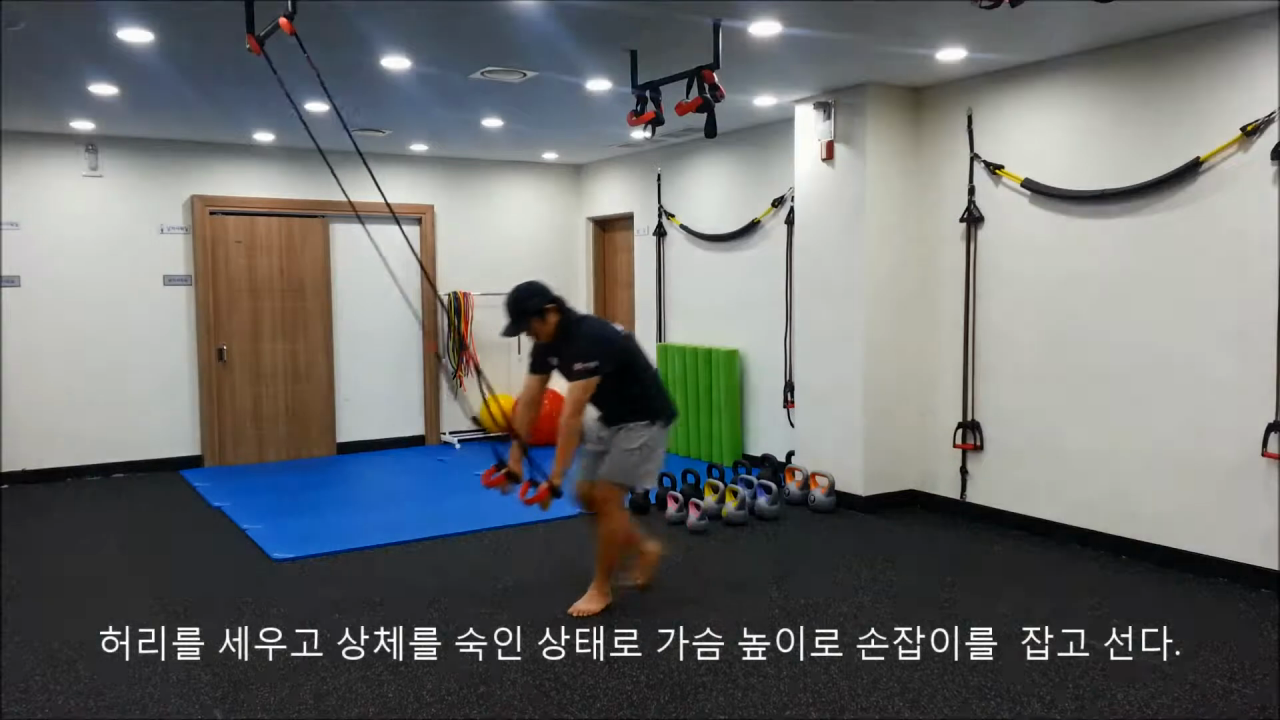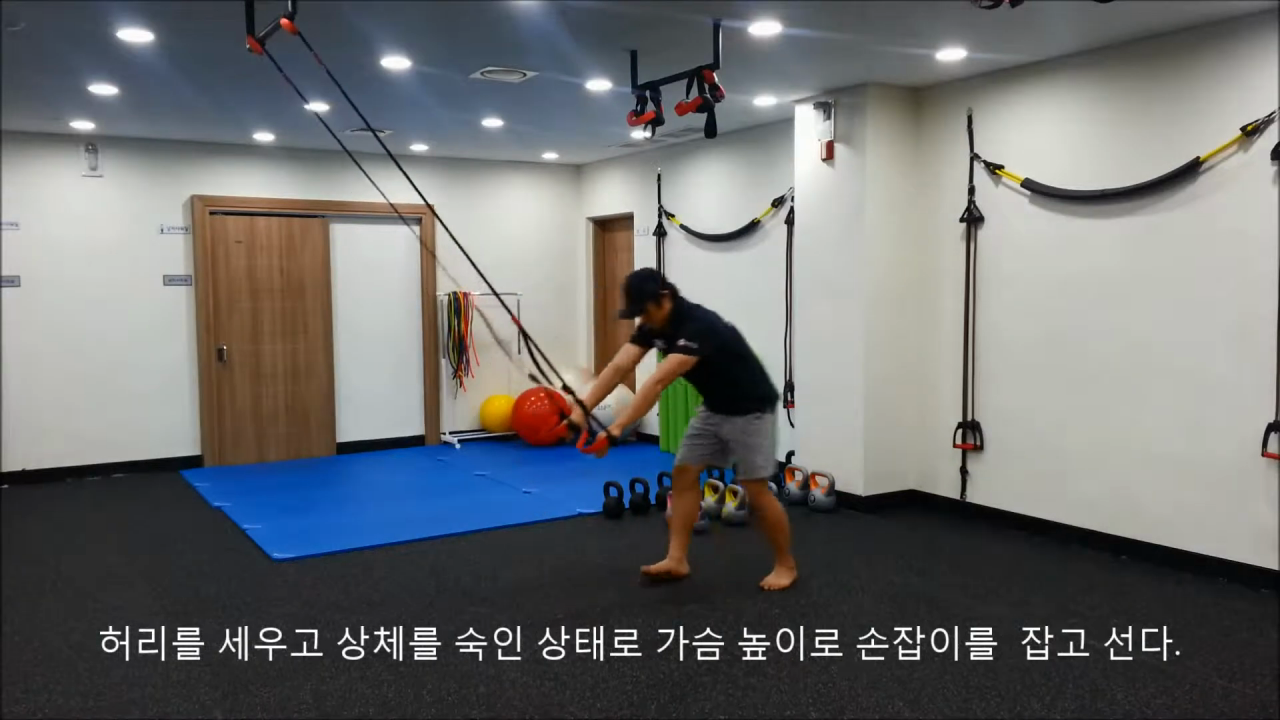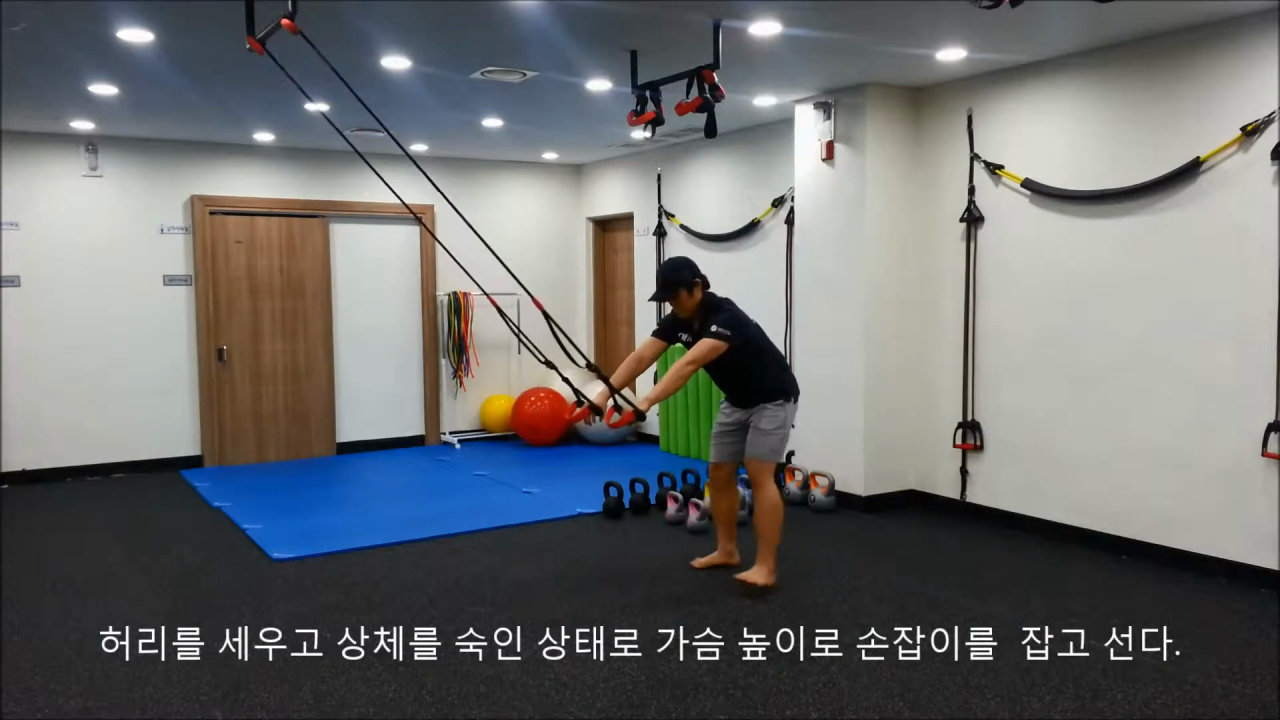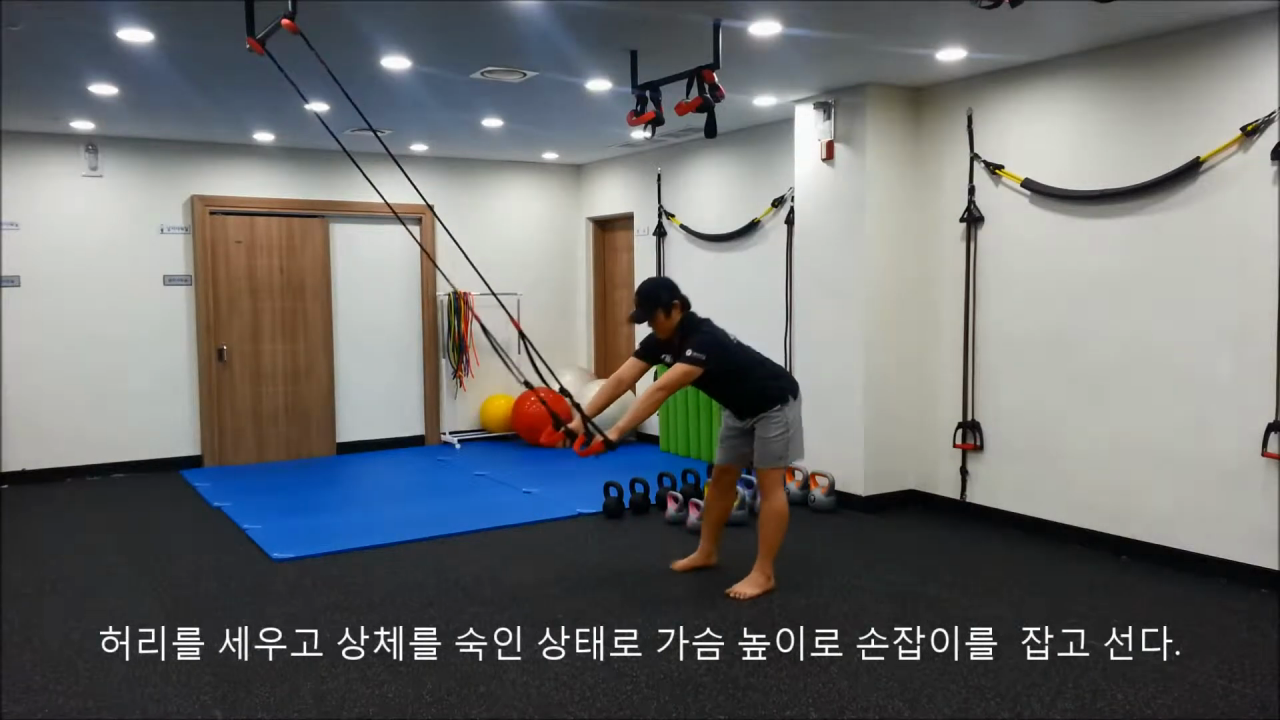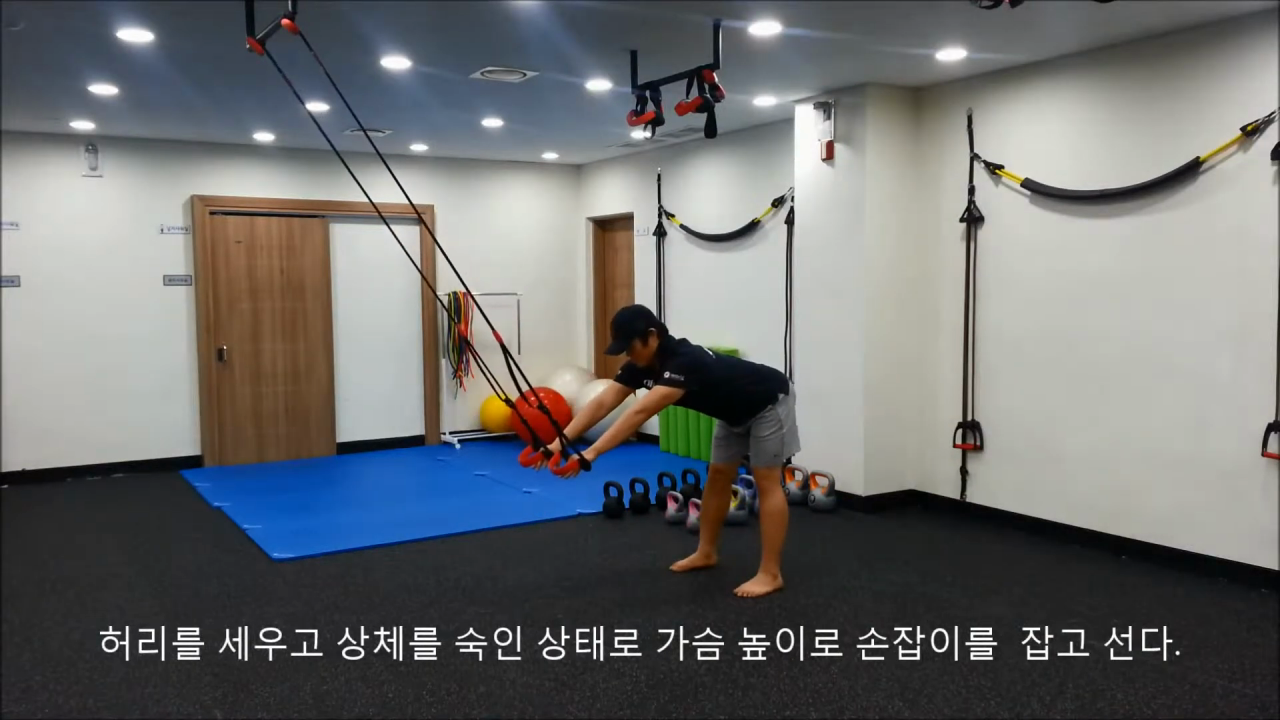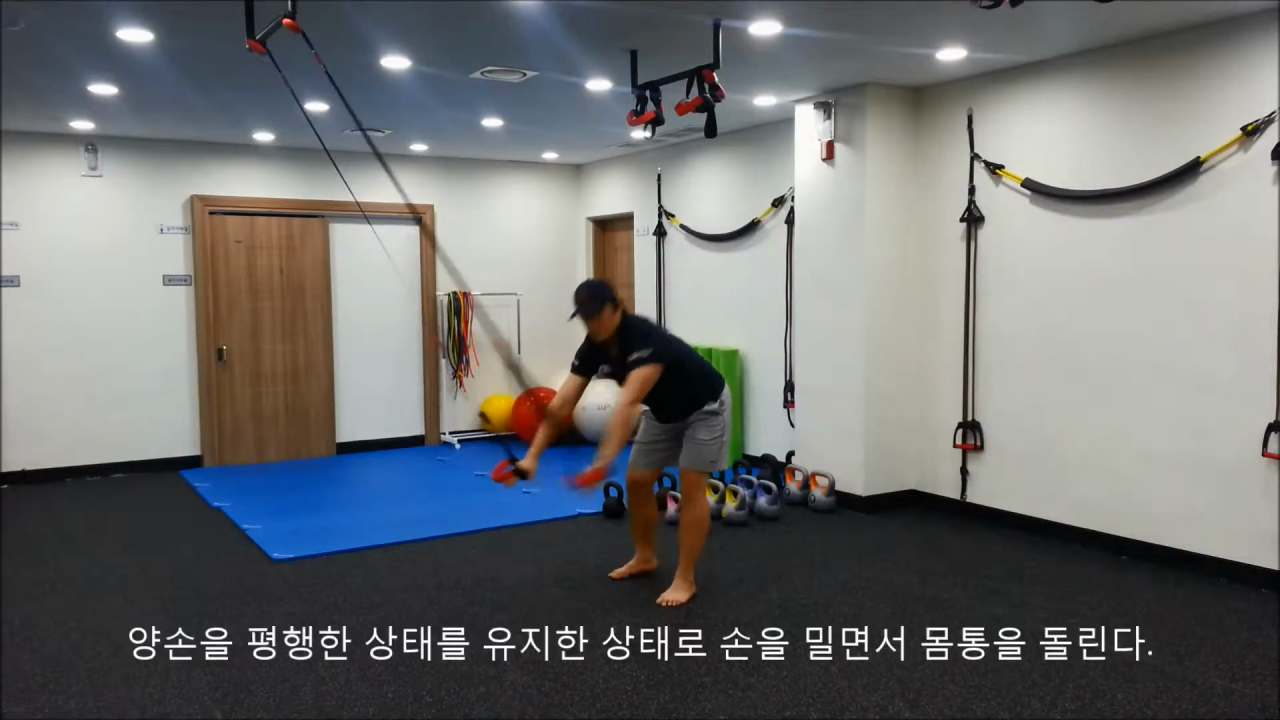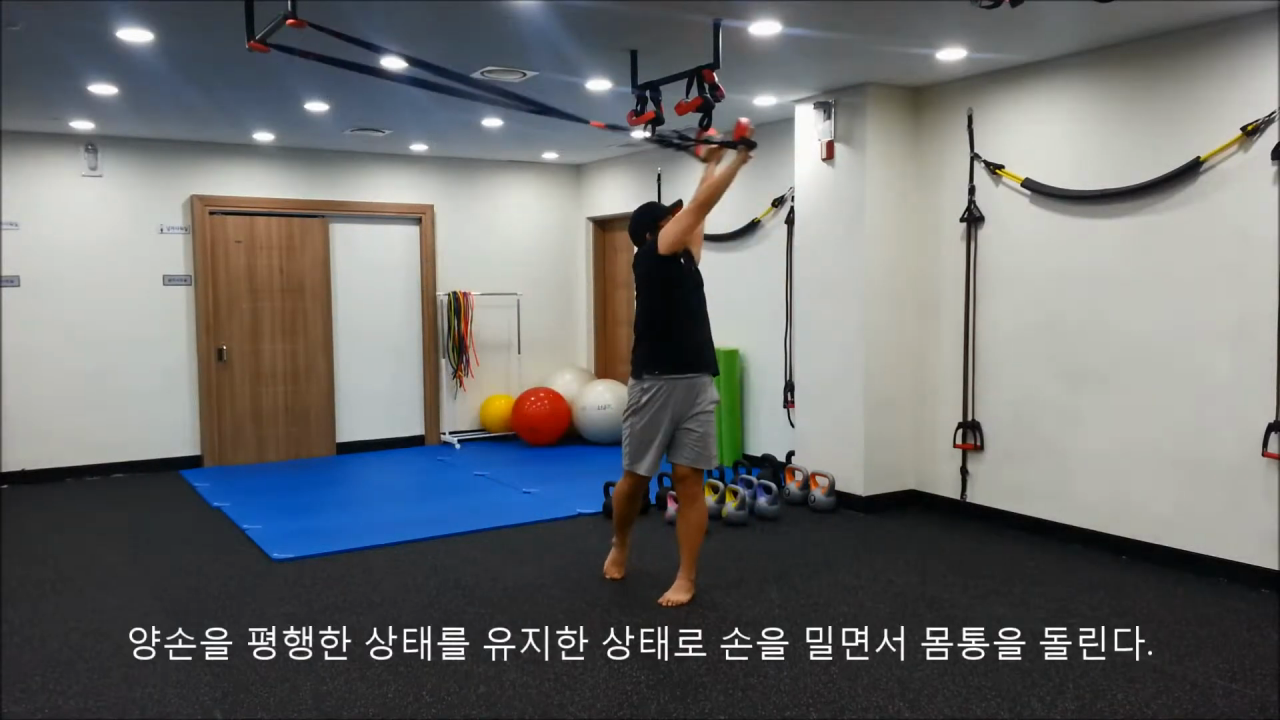
dt=0.7s
person 1, frame 1
left shoulder: (590, 339)
right shoulder: (546, 343)
left elbow: (571, 413)
right elbow: (529, 402)
left wrist: (556, 476)
right wrist: (515, 457)
left hip: (644, 419)
right hip: (610, 418)
left knee: (606, 498)
right knee: (587, 494)
left ankle: (601, 589)
right ankle: (644, 549)
person 1, frame 2
left shoulder: (699, 326)
right shoulder: (654, 326)
left elbow: (658, 382)
right elbow: (619, 367)
left wrist: (617, 428)
right wrist: (581, 409)
left hip: (750, 409)
right hip: (714, 407)
left knee: (755, 491)
right knee: (684, 473)
left ankle: (785, 564)
right ankle: (676, 559)
person 1, frame 3
left shoulder: (726, 317)
right shoulder: (678, 320)
left elbow: (689, 364)
right elbow: (641, 358)
left wrist: (646, 402)
right wrist: (604, 394)
left hip: (772, 399)
right hip: (736, 400)
left knee: (758, 474)
right knee: (719, 473)
left ankle: (766, 566)
right ankle: (727, 550)
person 1, frame 4
left shoulder: (705, 339)
right shoulder: (661, 341)
left elbow: (661, 390)
right elbow: (621, 380)
left wrist: (616, 432)
right wrist: (581, 419)
left hip: (775, 404)
right hip: (740, 408)
left knee: (768, 483)
right knee: (723, 476)
left ankle: (763, 573)
right ankle: (706, 553)
person 1, frame 5
left shoulder: (685, 361)
right shoulder: (641, 366)
left elbow: (640, 413)
right elbow: (602, 403)
left wrist: (593, 453)
right wrist: (560, 442)
left hip: (769, 402)
right hip: (735, 411)
left knee: (766, 480)
right knee: (718, 476)
left ankle: (770, 573)
right ankle: (706, 553)
person 1, frame 6
left shoulder: (646, 339)
right shoulder: (592, 350)
left elbow: (627, 403)
right elbow: (564, 402)
left wrist: (604, 460)
right wrist: (533, 455)
left hip: (704, 405)
right hip: (662, 413)
left knee: (691, 487)
right knee: (638, 483)
left ankle: (684, 580)
right ankle: (644, 557)
person 1, frame 7
left shoulder: (685, 260)
right shoulder: (649, 259)
left elbow: (699, 211)
right elbow: (697, 207)
left wrist: (714, 162)
right wrist: (735, 159)
left hip: (697, 386)
right hip: (655, 385)
left knee: (689, 480)
right knee: (635, 477)
left ankle: (686, 578)
right ankle: (619, 547)
